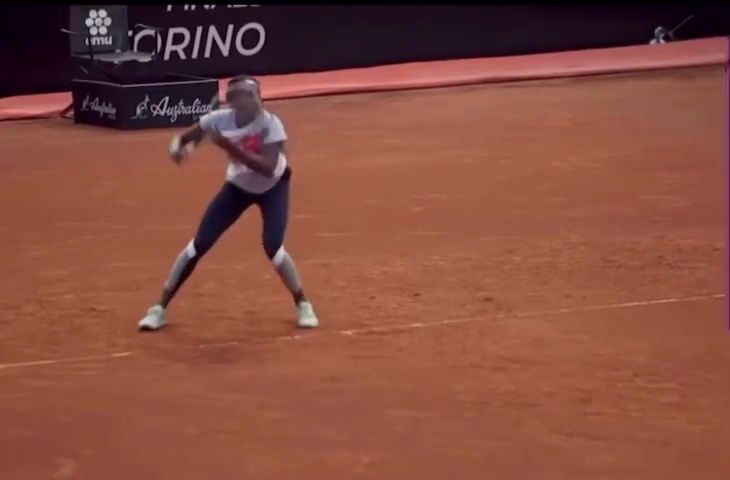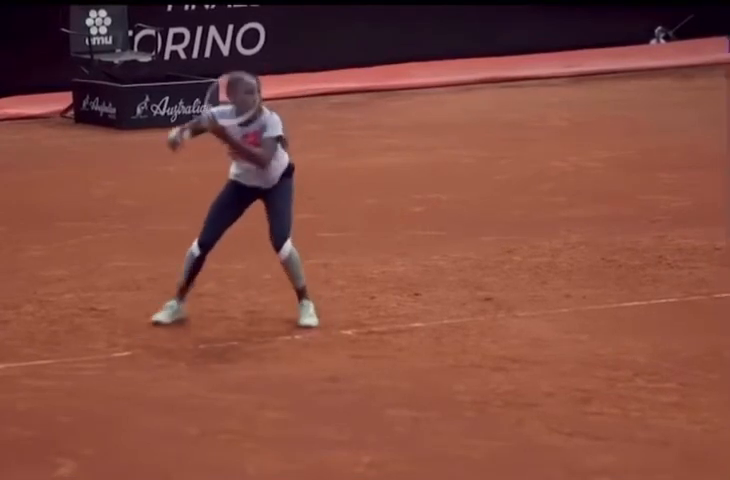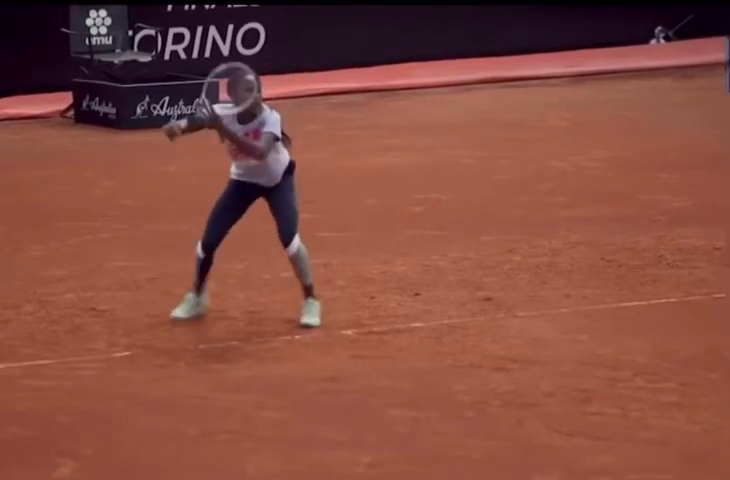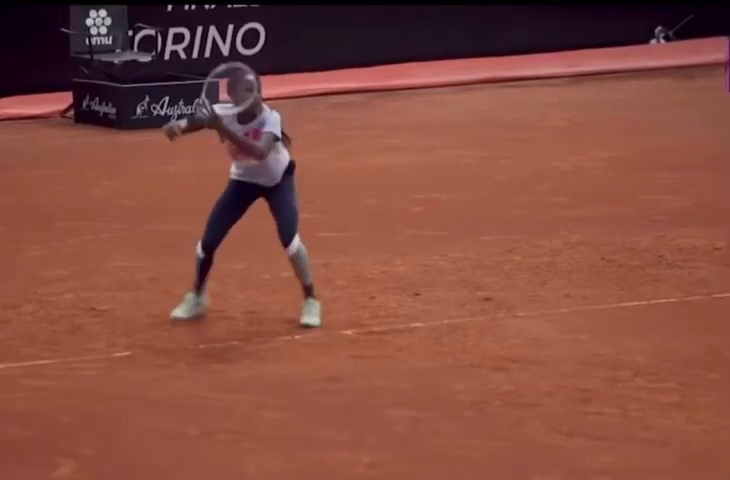
dt=0.1s
person 1, frame 1
left shoulder: (271, 124)
right shoulder: (219, 120)
left elbow: (267, 168)
right elbow: (183, 137)
left wrist: (228, 145)
right wrist: (178, 149)
left hip: (273, 187)
right hip: (239, 186)
left knee: (273, 248)
right knee: (199, 244)
left ankle: (303, 304)
right ankle: (161, 308)
person 1, frame 2
left shoulder: (270, 120)
right shoulder: (221, 115)
left elbow: (263, 160)
right elbow: (182, 131)
left wrist: (226, 136)
right wrist: (177, 136)
left hip: (276, 182)
right hip: (241, 182)
left knee: (280, 242)
right knee: (203, 242)
left ankle: (305, 303)
right ankle: (177, 302)
person 1, frame 3
left shoulder: (270, 117)
right shoulder: (220, 114)
left elbow: (260, 152)
right elbow: (182, 125)
left wrist: (222, 128)
right wrist: (174, 128)
left hip: (278, 180)
right hip: (243, 181)
left knee: (288, 239)
right knee: (208, 242)
left ankle: (311, 301)
right ankle: (196, 298)
person 1, frame 4
left shoulder: (270, 118)
right shoulder: (220, 113)
left elbow: (260, 152)
right elbow: (182, 125)
left wrist: (222, 128)
right wrist: (174, 127)
left hip: (278, 180)
right hip: (243, 181)
left knee: (289, 239)
right knee: (208, 242)
left ankle: (311, 301)
right ankle: (196, 297)
